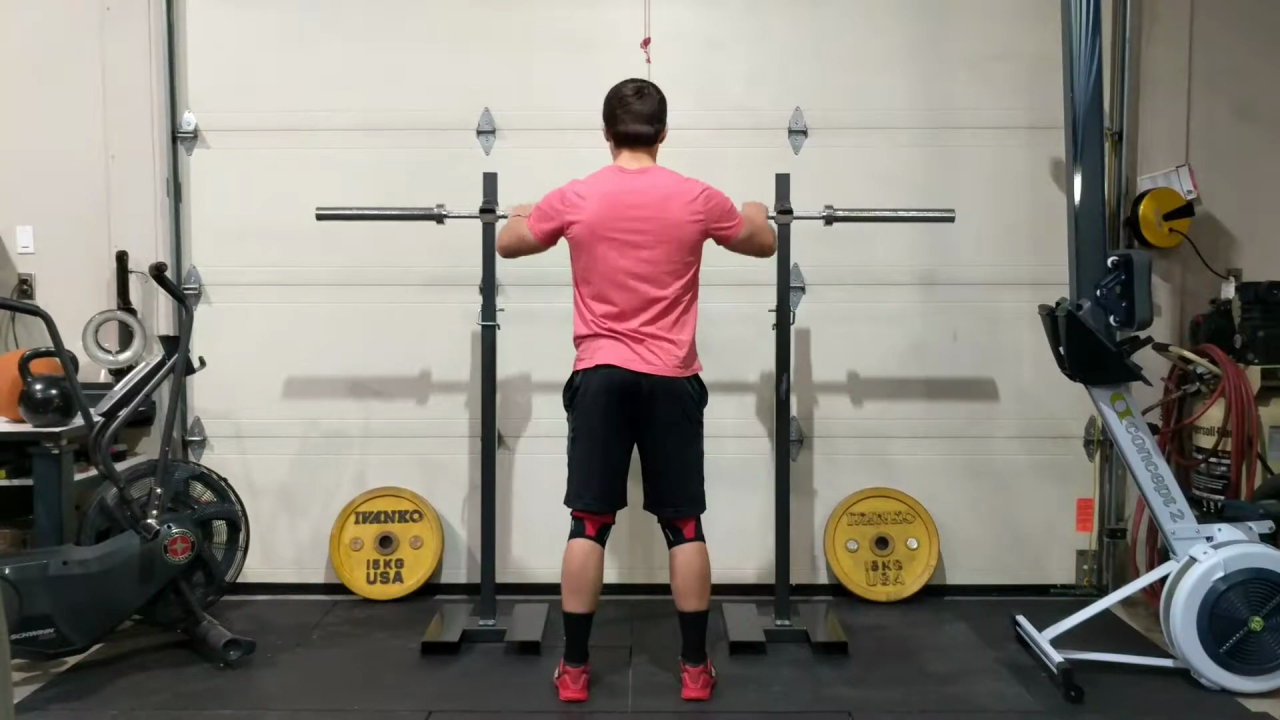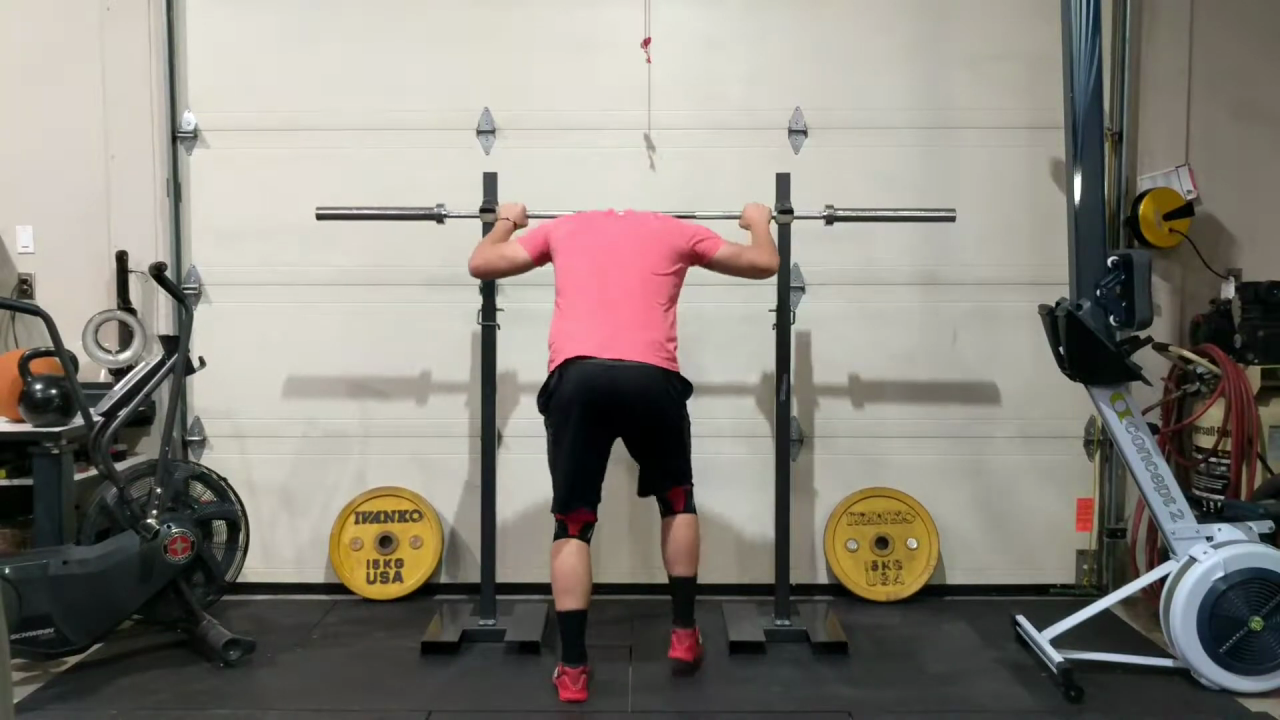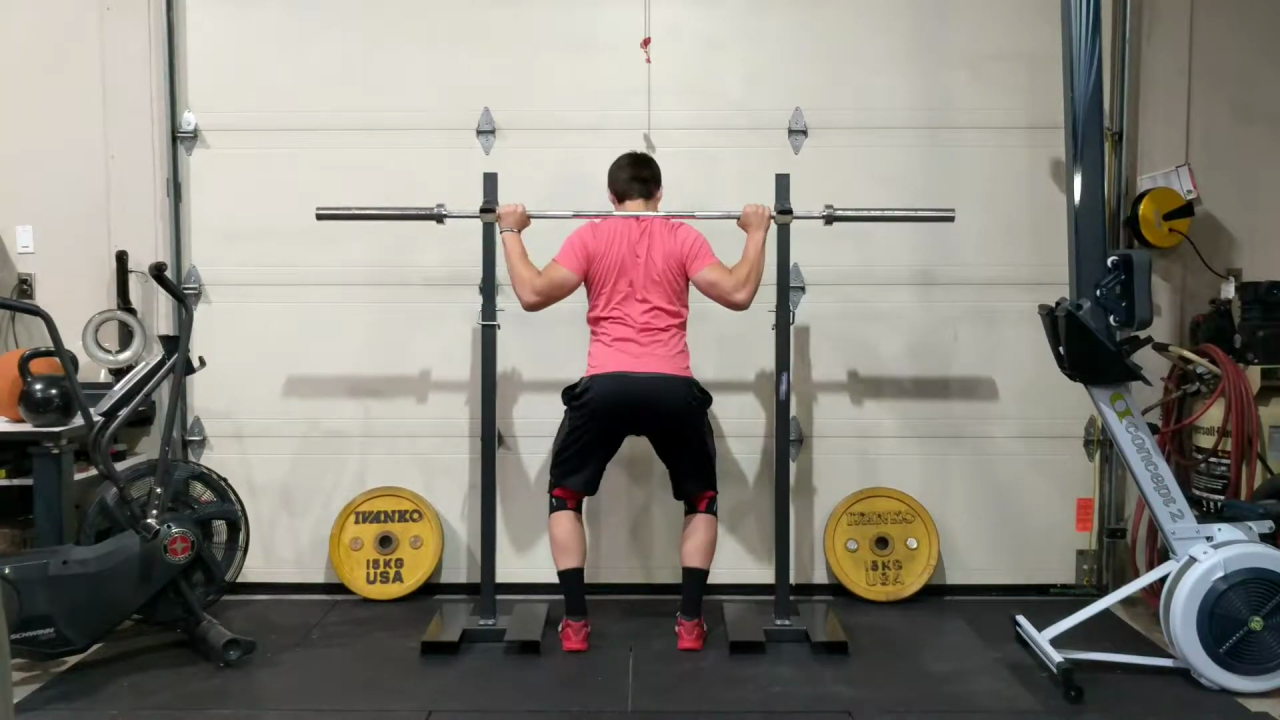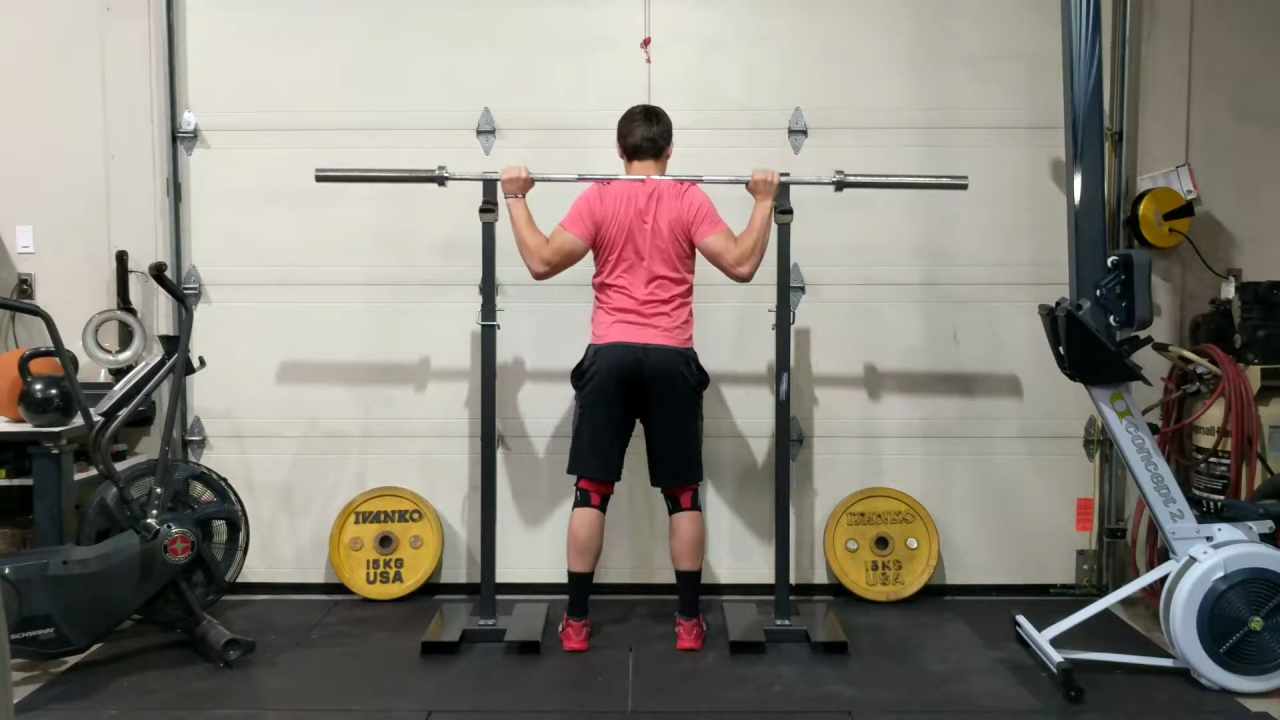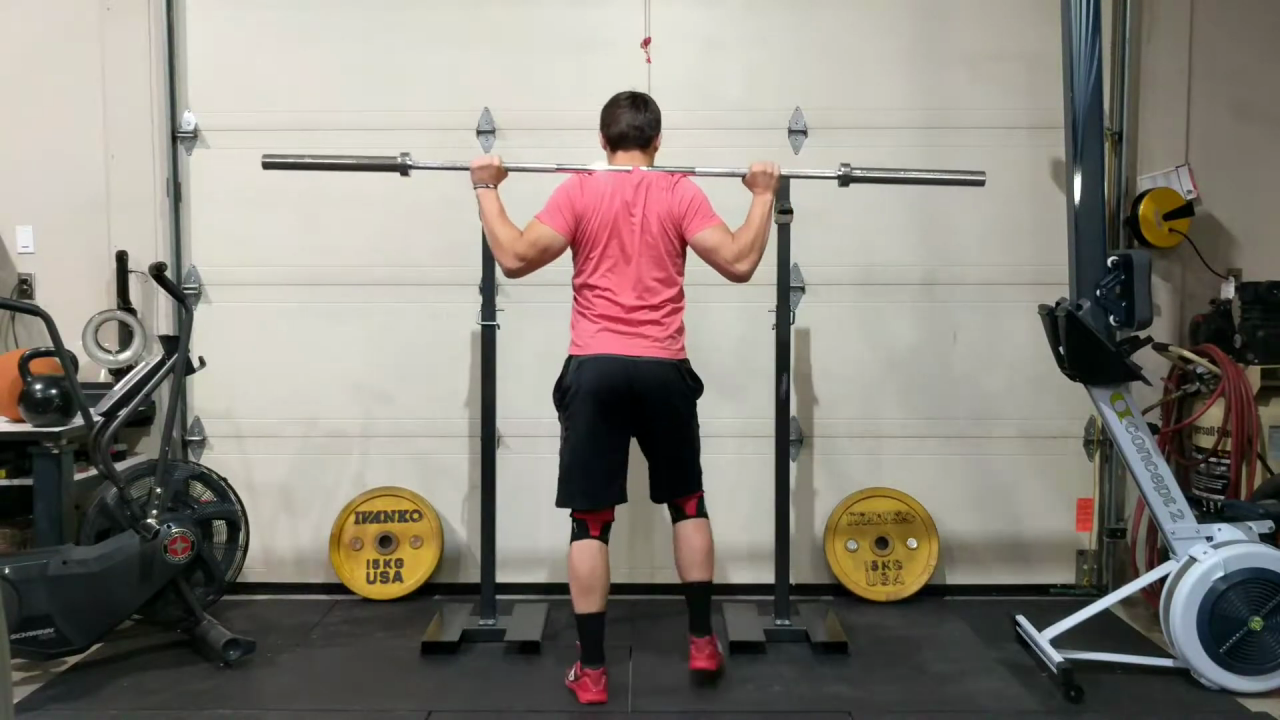
dt=1s
person 1, frame 1
left shoulder: (574, 198)
right shoulder: (696, 199)
left elbow: (508, 244)
right elbow: (764, 242)
left wrist: (518, 215)
right wrist: (756, 212)
left hip: (600, 378)
right hip: (671, 383)
left knee: (588, 524)
right knee: (684, 526)
left ankle: (574, 668)
right ankle: (695, 667)
person 1, frame 2
left shoulder: (565, 227)
right shoulder: (675, 231)
left elbow: (480, 264)
right elbow: (764, 263)
left wrist: (506, 222)
right wrist: (759, 224)
left hip: (577, 376)
right hip: (652, 378)
left knee: (572, 523)
right knee: (676, 498)
left ankle: (573, 668)
right ankle: (684, 631)
person 1, frame 3
left shoulder: (589, 237)
right shoulder: (683, 238)
left elbow: (532, 295)
right elbow: (738, 294)
left wrist: (511, 232)
right wrist: (756, 233)
left hip: (605, 387)
right hip: (672, 389)
left knee: (565, 496)
right knee: (701, 499)
left ankle: (575, 622)
right ankle: (690, 621)
person 1, frame 4
left shoulder: (597, 199)
right shoulder: (690, 200)
left elbow: (541, 262)
right elbow: (742, 264)
left wrist: (515, 198)
right wrist: (764, 201)
left hip: (610, 358)
right hip: (672, 360)
left knee: (592, 490)
right knee: (682, 494)
left ankle: (576, 621)
right ankle: (689, 621)
person 1, frame 5
left shoulder: (577, 191)
right shoulder: (680, 193)
left elbow: (515, 258)
right elbow: (739, 263)
left wrist: (486, 188)
right wrist: (763, 195)
left hip: (594, 371)
right hip: (664, 371)
left knee: (591, 520)
right knee: (688, 503)
left ankle: (592, 669)
right ankle: (701, 639)
